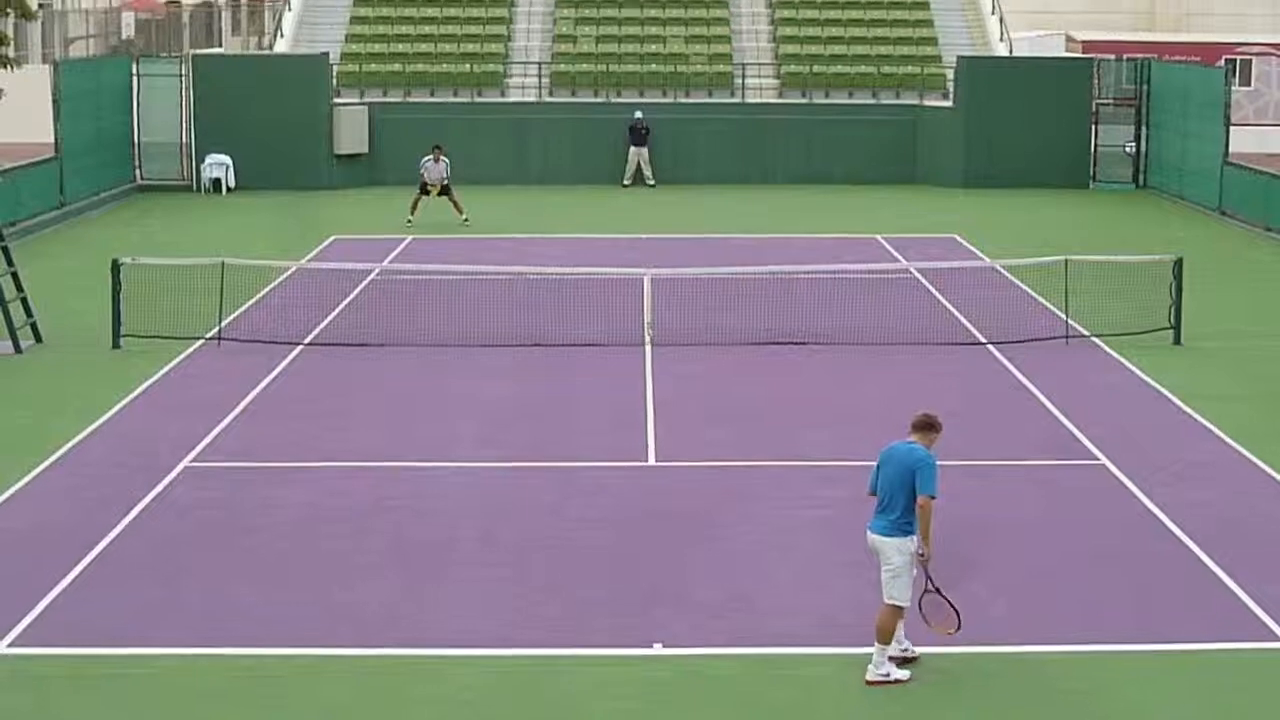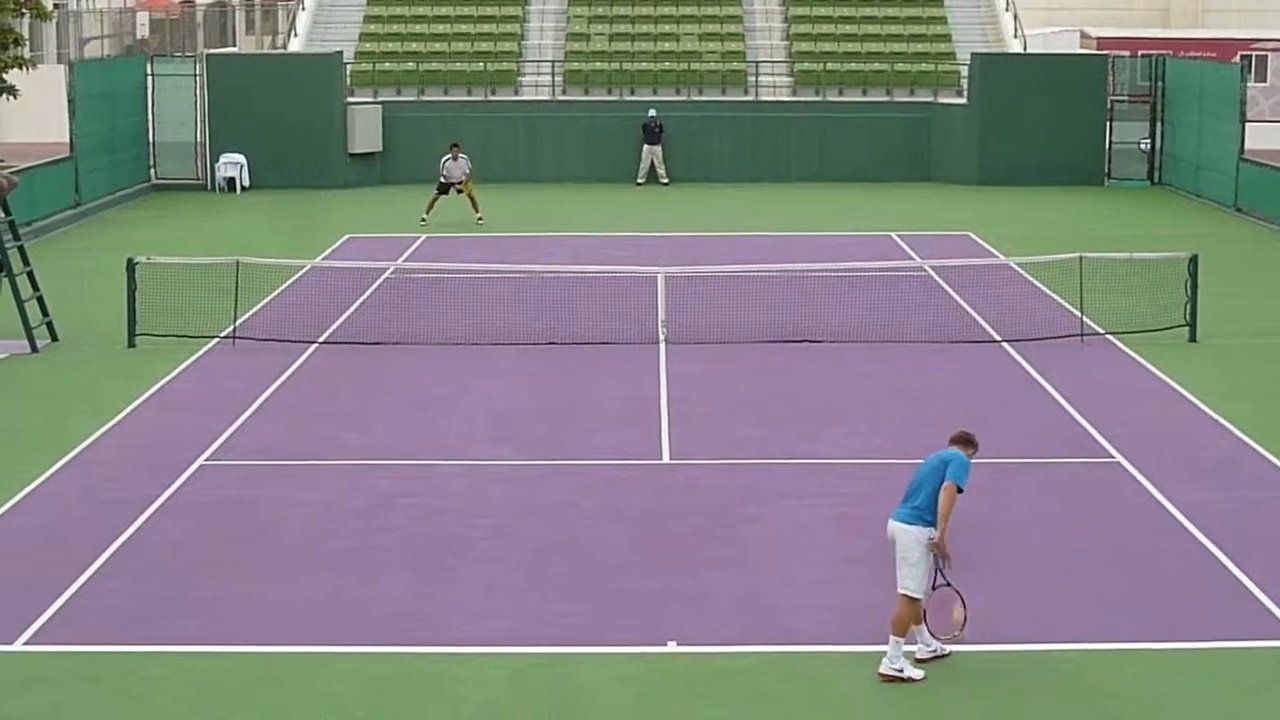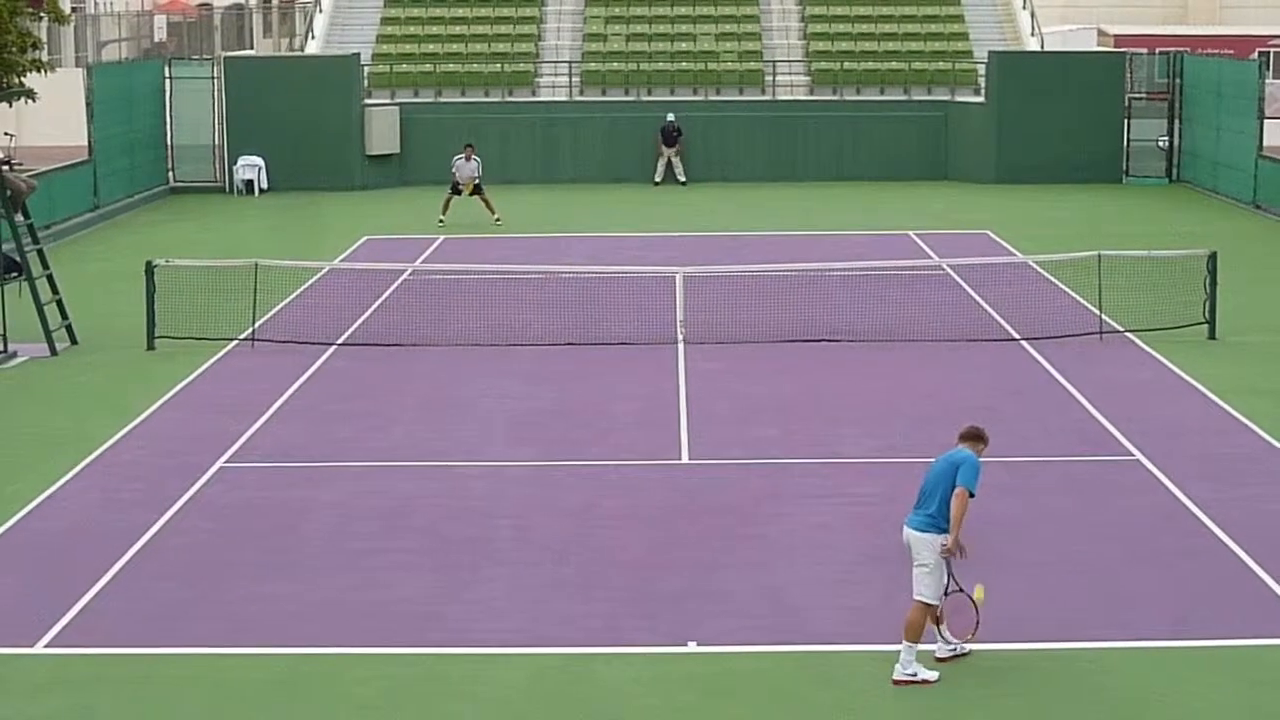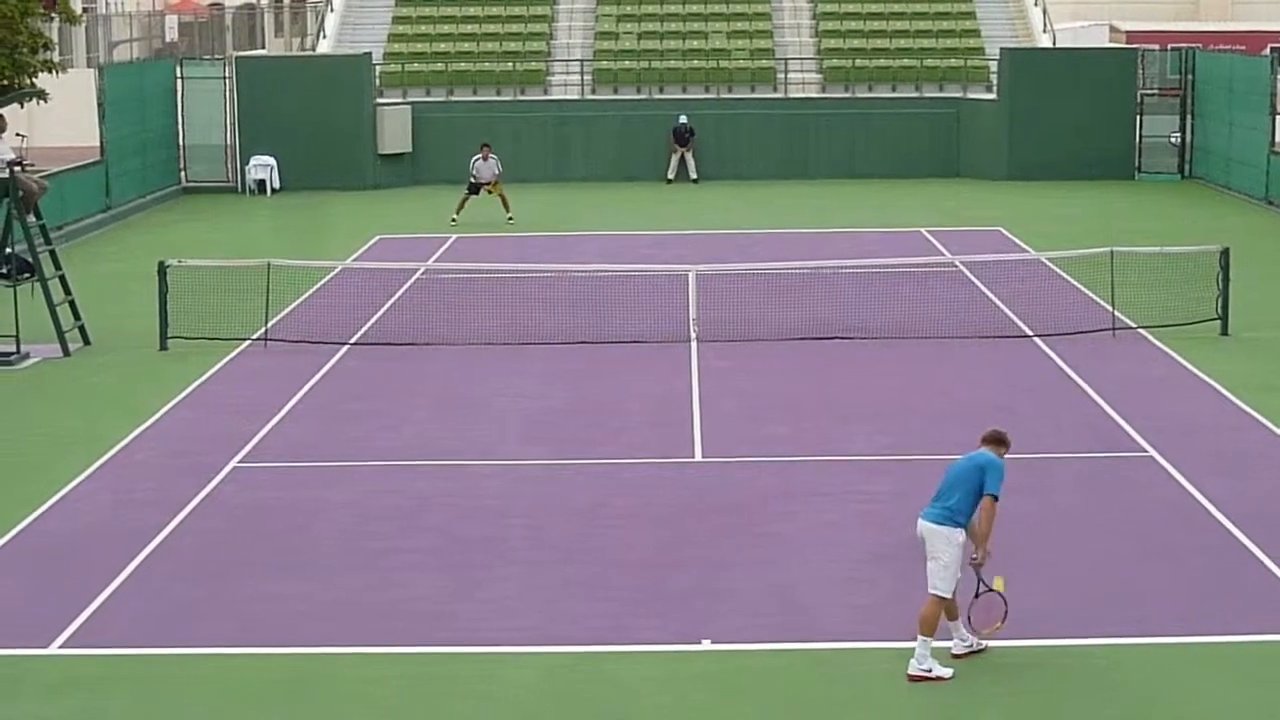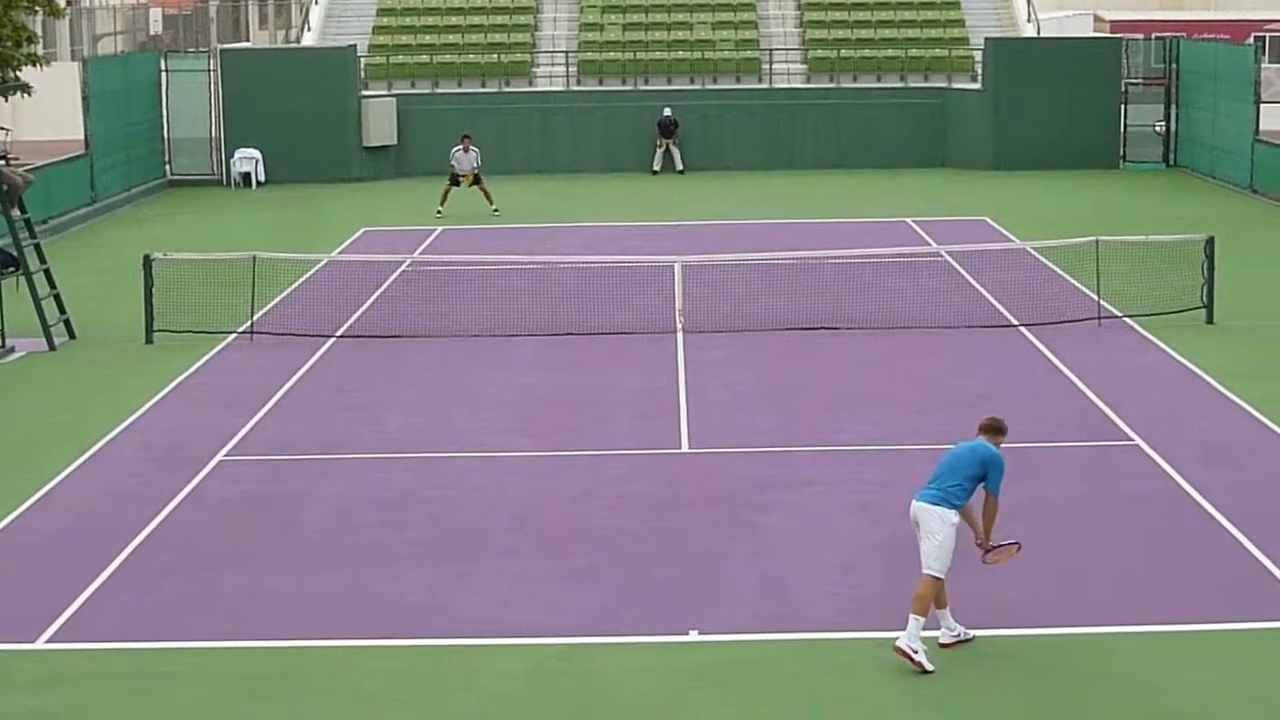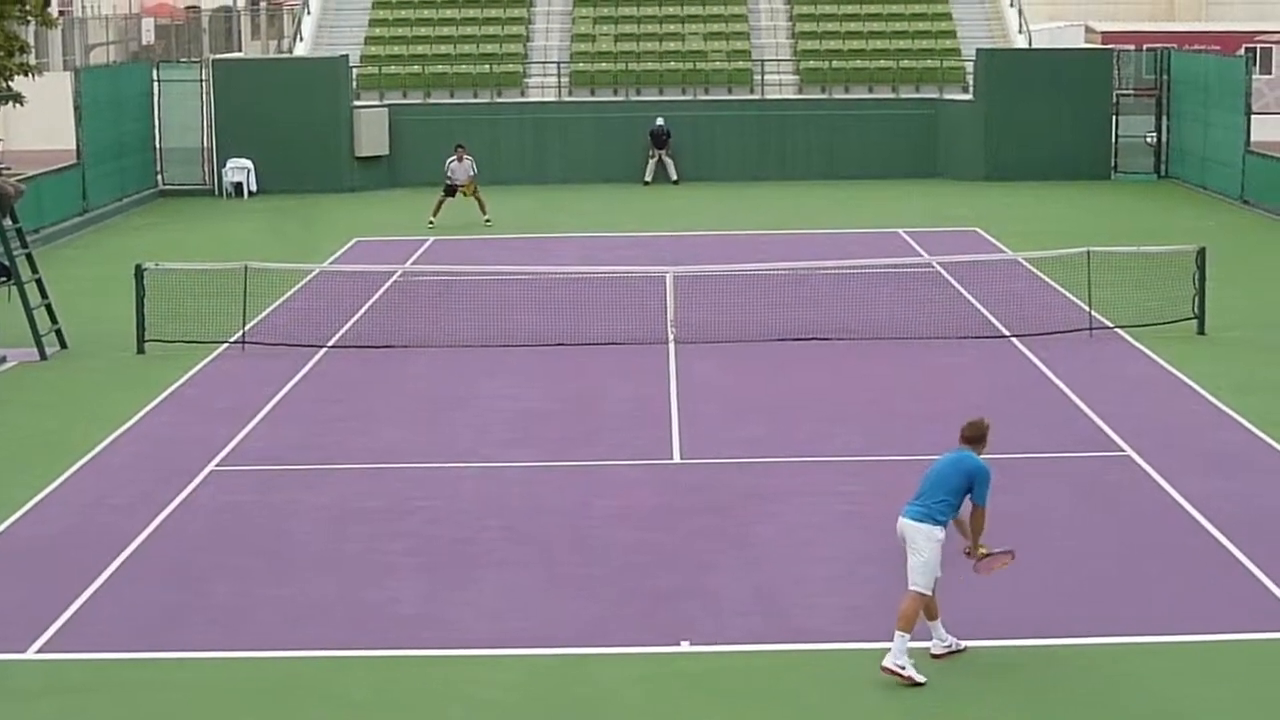
dt=0.5s
person 1, frame 1
left shoulder: (888, 451)
right shoulder: (924, 458)
left elbow: (873, 491)
right elbow: (923, 503)
right wrist: (925, 542)
left hip: (878, 530)
right hip: (897, 538)
left knee: (898, 595)
right knee: (893, 602)
left ankle: (898, 645)
right ankle: (878, 667)
person 1, frame 2
left shoulder: (935, 458)
right shoulder: (960, 459)
right elbow: (948, 489)
left wrist: (938, 545)
right wrist: (941, 531)
left hip: (899, 522)
right hip: (913, 529)
left knee: (915, 590)
right knee: (908, 595)
left ankle: (926, 645)
right ankle: (892, 662)
person 1, frame 3
left shoulder: (944, 459)
right shoulder: (970, 460)
right elbow: (959, 496)
left wrist: (951, 538)
right wrist: (953, 536)
left hip: (915, 527)
right hip: (929, 535)
left knee: (934, 592)
right knee: (924, 600)
left ankle: (946, 645)
right ankle: (905, 667)
person 1, frame 4
left shoulder: (966, 460)
right shoulder: (994, 464)
right elbow: (987, 506)
left wrist: (977, 545)
right wrist: (981, 549)
left hip: (929, 522)
right hip: (944, 529)
left knee: (948, 586)
right knee: (938, 594)
left ankle: (962, 640)
right ankle: (920, 663)
person 1, frame 5
left shoulder: (961, 449)
right shoulder: (994, 457)
right elbow: (991, 502)
left wrist: (977, 531)
right wrist: (986, 537)
left hip: (920, 504)
right hip: (939, 512)
left knee: (936, 573)
right knee: (932, 576)
left ankle: (949, 629)
right ankle: (910, 639)
person 1, frame 6
left shoulder: (947, 459)
right shoulder: (979, 468)
right elbow: (978, 513)
left wrist: (967, 536)
right wrist: (975, 544)
left hip: (908, 519)
right hip: (926, 528)
left knee: (927, 585)
right knee: (918, 592)
left ankle: (941, 641)
right ankle: (896, 658)
